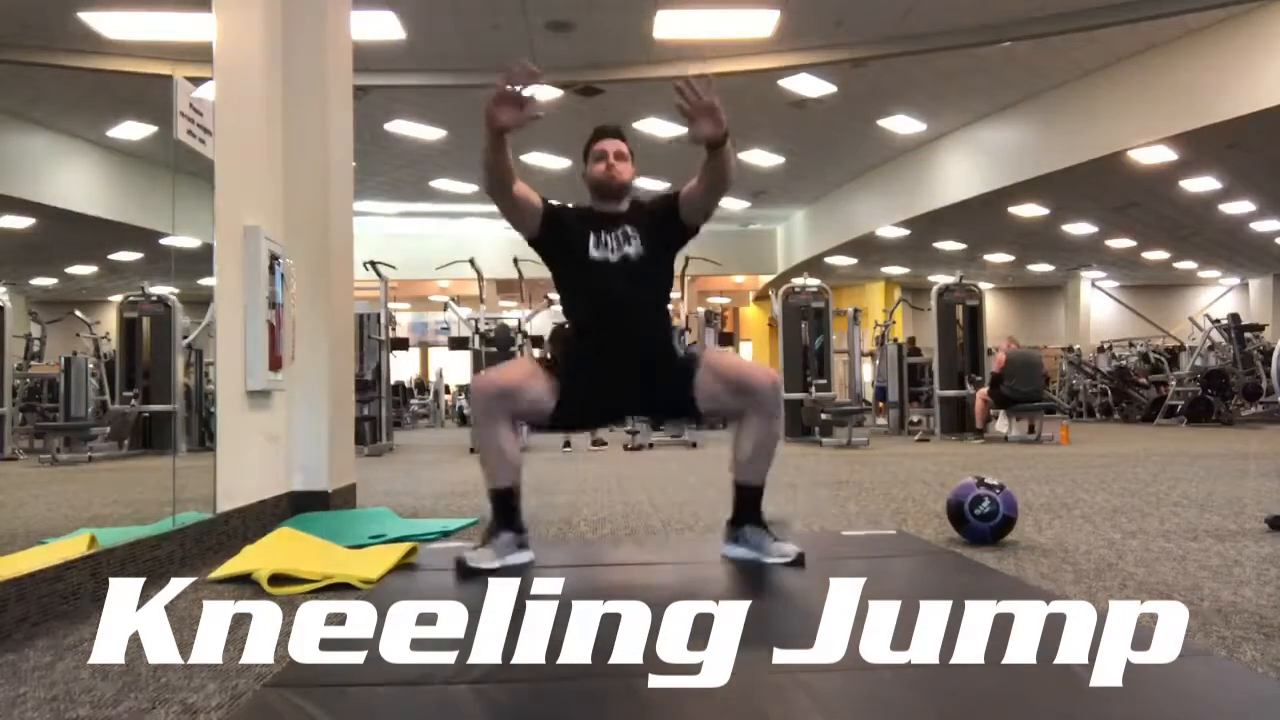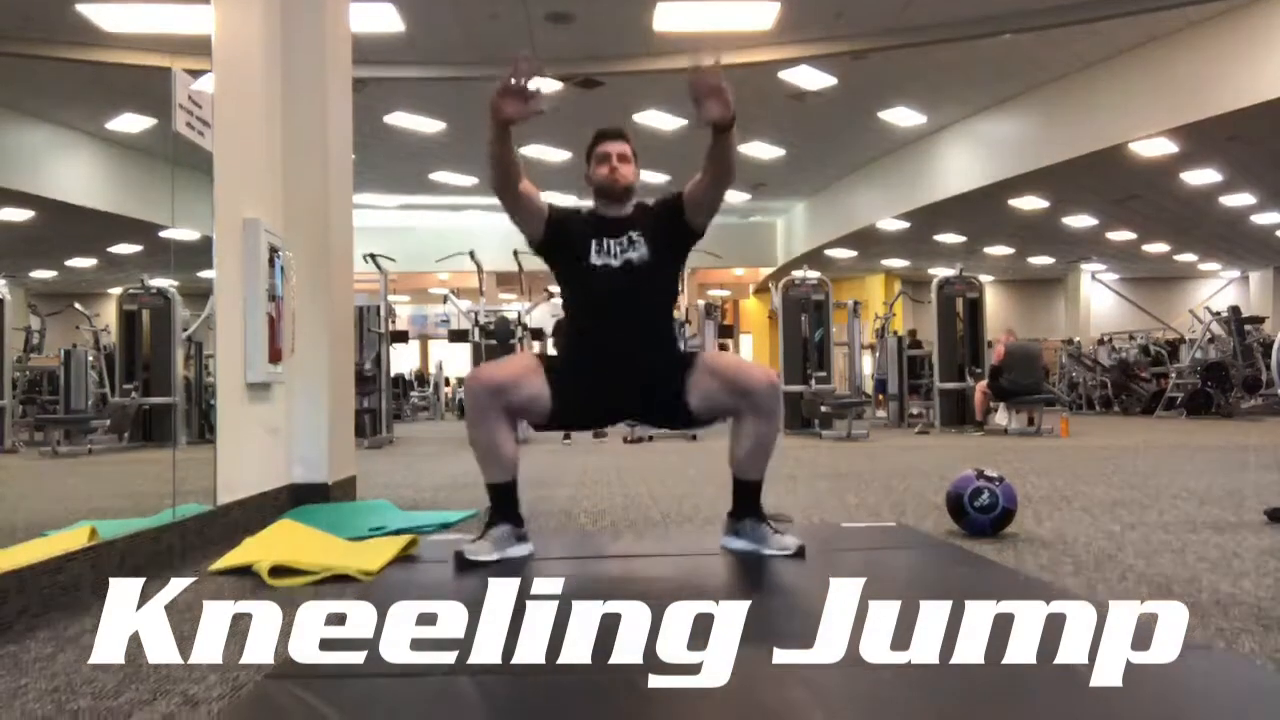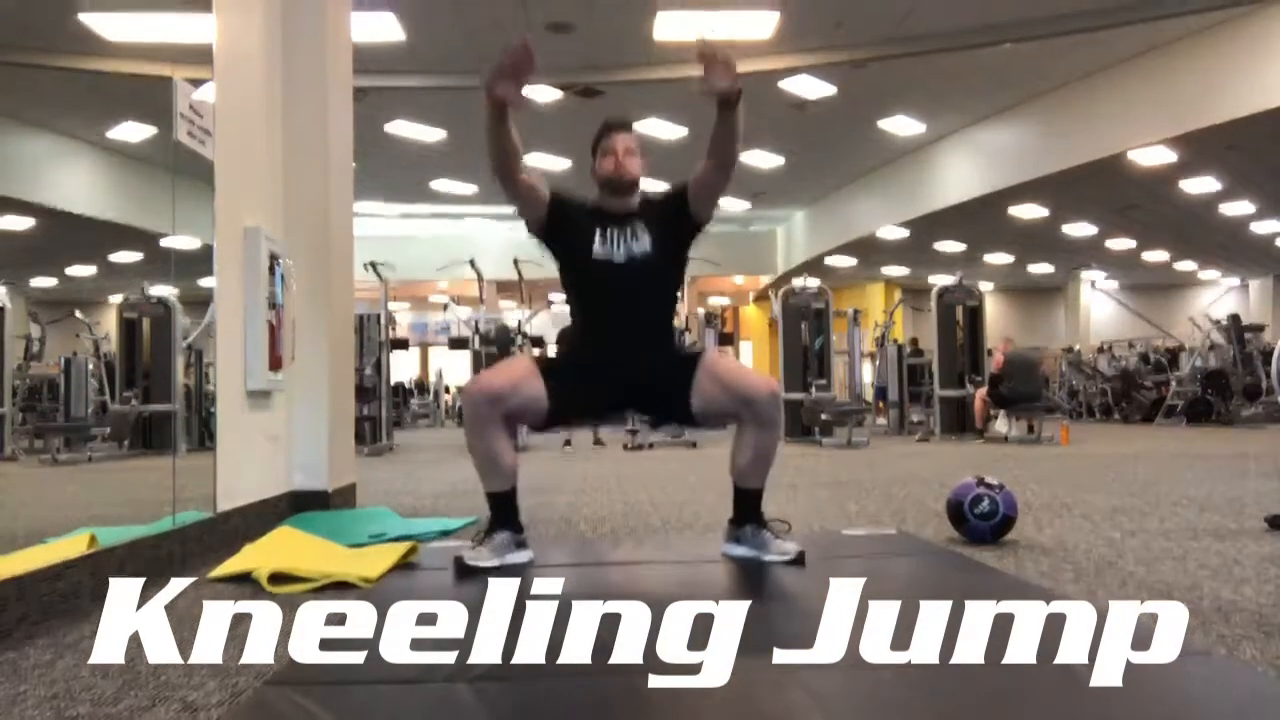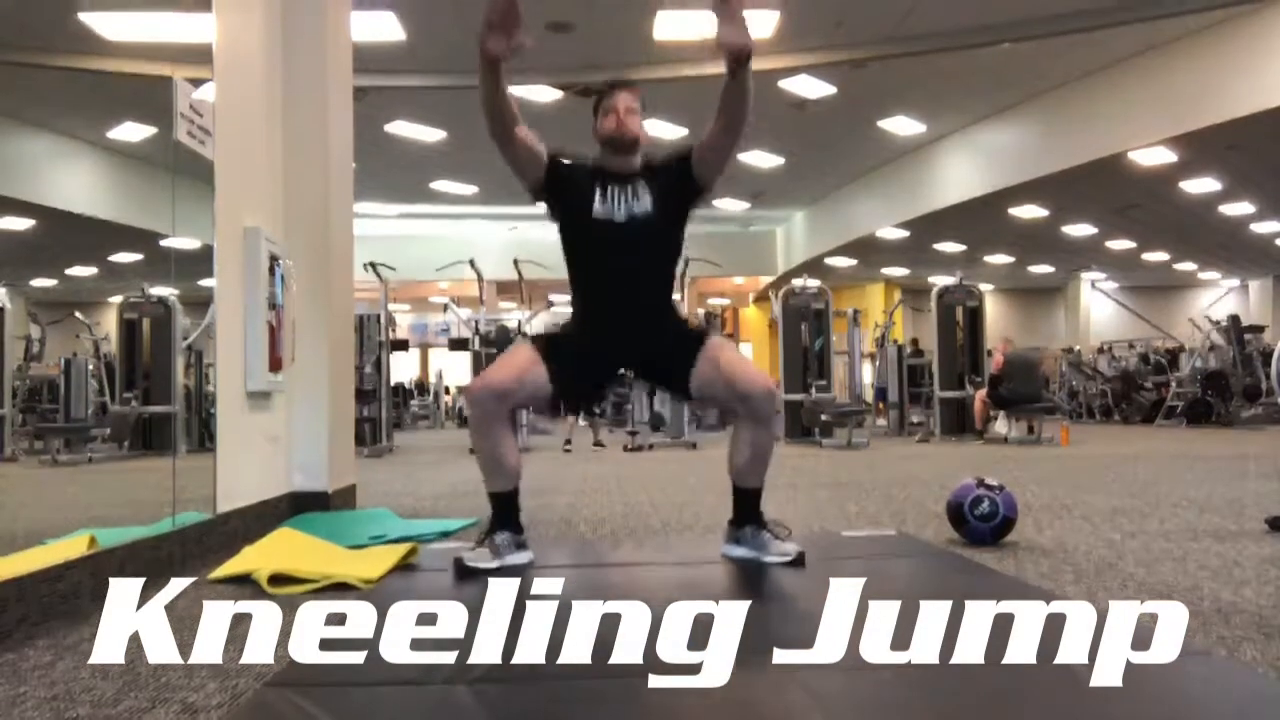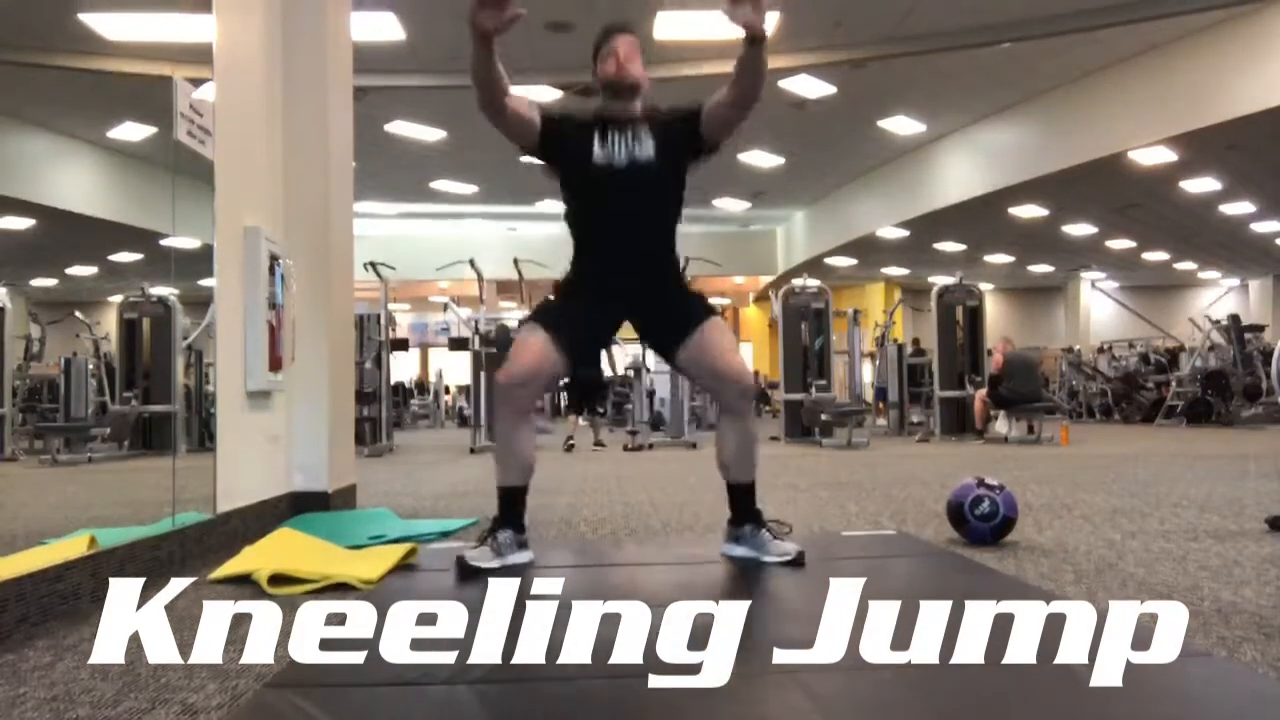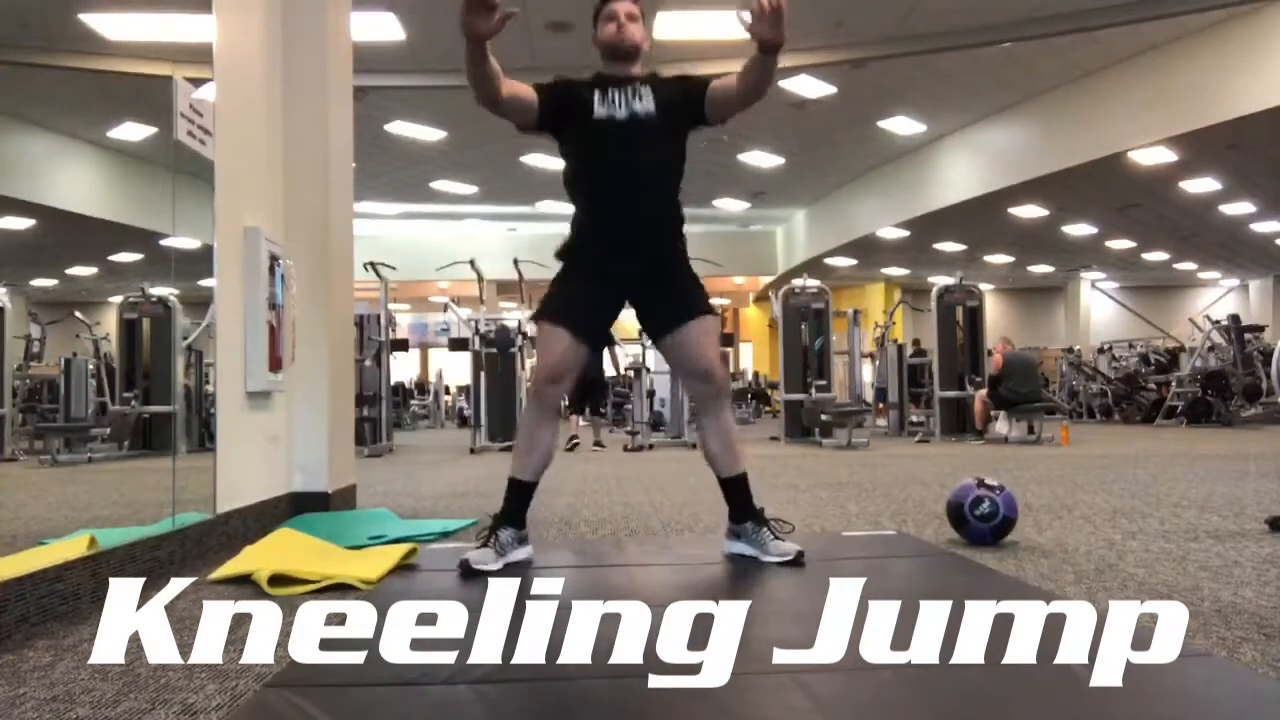
dt=0.1s
person 1, frame 1
left shoulder: (659, 217)
right shoulder: (562, 226)
left elbow: (713, 189)
right elbow: (502, 192)
left wrist: (715, 143)
right wrist: (498, 134)
left hip: (660, 372)
right hip: (587, 377)
left knee: (762, 387)
right knee: (491, 390)
left ankle: (746, 525)
right ankle: (508, 529)
person 1, frame 2
left shoulder: (666, 222)
right shoulder: (565, 230)
left elbow: (717, 183)
right elbow: (510, 192)
left wrist: (722, 129)
right wrist: (503, 128)
left hip: (660, 376)
right hip: (586, 378)
left knee: (761, 388)
right knee: (485, 386)
left ankle: (745, 520)
right ankle: (506, 524)
person 1, frame 3
left shoulder: (670, 215)
right shoulder: (568, 218)
left elbow: (720, 168)
right elbow: (510, 177)
left wrist: (727, 104)
right wrist: (499, 110)
left hip: (662, 370)
right hip: (586, 371)
left knee: (763, 398)
right knee: (484, 395)
left ankle: (746, 525)
right ankle: (506, 530)
person 1, frame 4
left shoulder: (673, 178)
right shoulder: (570, 181)
left elbow: (727, 135)
right elbow: (507, 138)
left wrist: (738, 66)
right wrist: (491, 69)
left hip: (662, 334)
right hip: (589, 340)
left knee: (758, 394)
right knee: (488, 393)
left ankle: (747, 526)
right ankle: (505, 532)
person 1, frame 5
left shoulder: (672, 128)
right shoulder: (570, 134)
left elbow: (737, 103)
right elbow: (499, 109)
left hip: (663, 290)
right hip: (589, 290)
left knee: (736, 384)
right knee: (513, 384)
left ankle: (745, 524)
right ankle: (509, 530)
person 1, frame 6
left shoulder: (674, 93)
right shoulder: (571, 97)
left elbow: (744, 91)
right elbow: (496, 97)
left wrist: (767, 49)
left hip: (663, 260)
right hip: (590, 262)
left knee: (710, 386)
right knee: (548, 387)
left ankle: (746, 523)
right ankle: (510, 528)
